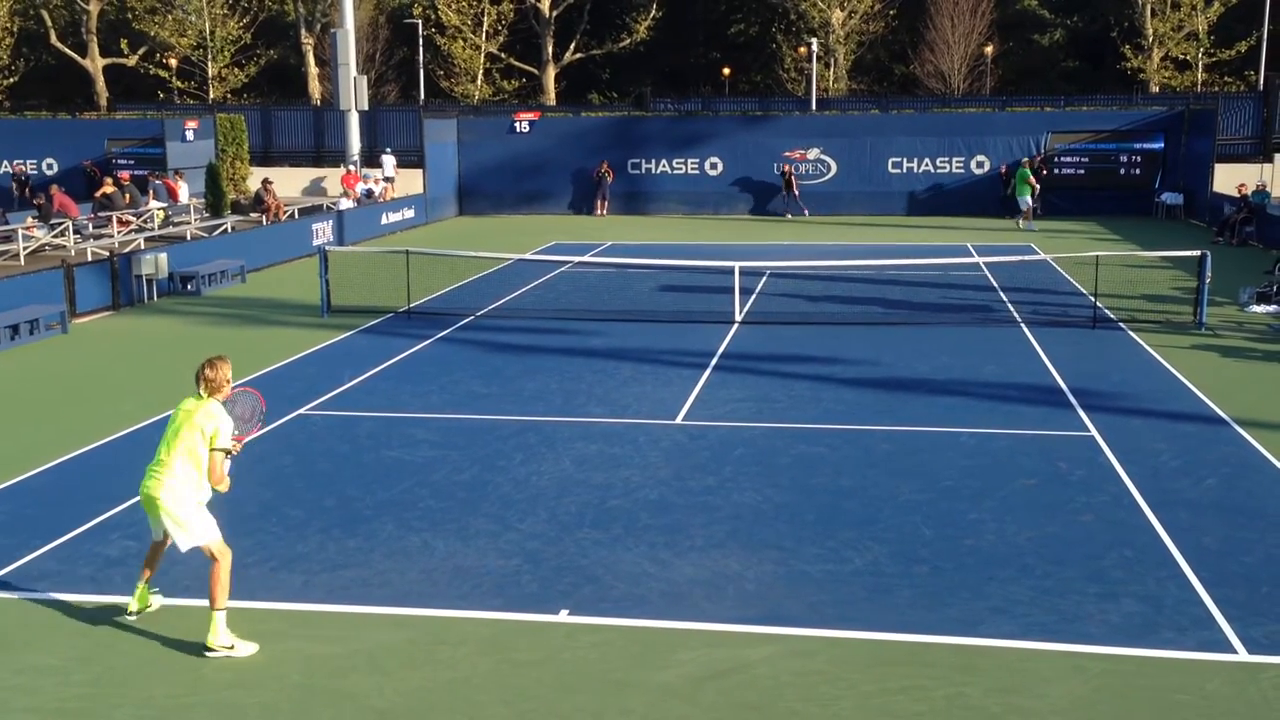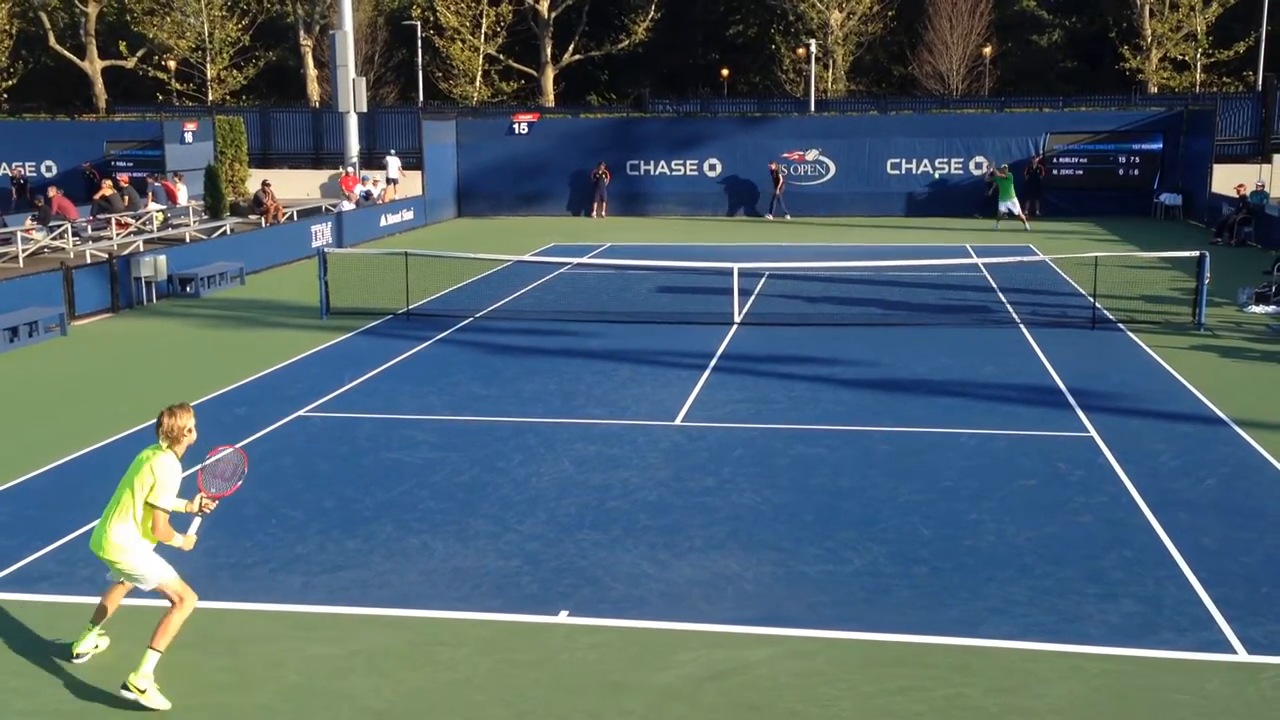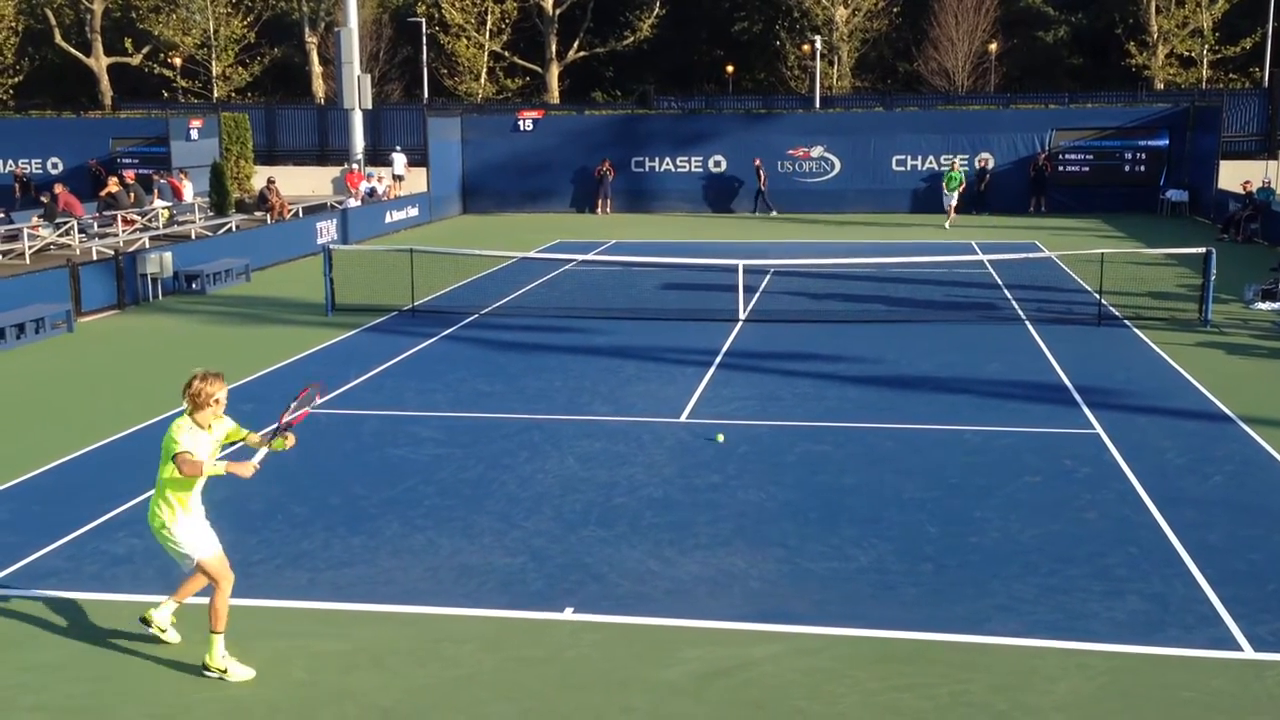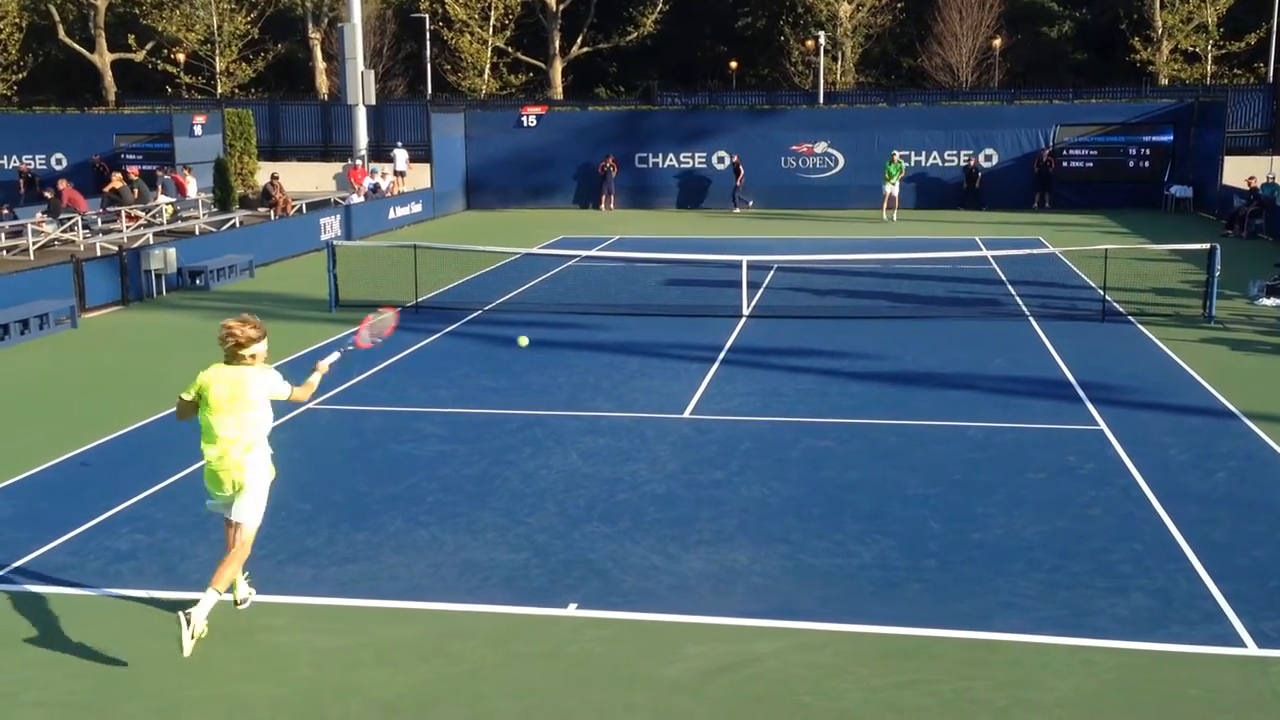
dt=0.5s
person 1, frame 1
left shoulder: (185, 405)
right shoulder: (221, 419)
right elbow: (215, 477)
left wrist: (222, 449)
right wrist: (222, 484)
left hip: (151, 487)
right hip: (178, 496)
left knee: (160, 540)
right knee: (222, 556)
left ankle: (139, 602)
right ankle: (218, 636)
person 1, frame 2
left shoulder: (151, 454)
right shoulder: (169, 469)
right elbow: (158, 528)
left wrist: (188, 505)
right wrist: (182, 541)
left hip: (107, 539)
right hip: (127, 546)
left knee: (122, 586)
right knee: (185, 599)
left ankle: (86, 643)
right ankle: (141, 678)
person 1, frame 3
left shoulder: (219, 423)
right shoulder: (180, 432)
left elbow: (254, 441)
right elbow: (188, 468)
left wrist: (281, 440)
right wrist: (229, 467)
left hip: (190, 512)
right hip: (173, 519)
left knee: (210, 569)
right knee: (224, 578)
left ankle: (160, 616)
right ankle: (217, 658)
person 1, frame 4
left shoulder: (206, 376)
right shoulder: (263, 376)
left elbow: (181, 413)
right elbow: (302, 395)
right wrist: (319, 372)
left hip: (216, 471)
right hip: (251, 475)
left knee: (232, 524)
right knee: (240, 547)
left ankle: (238, 588)
right ankle: (199, 613)
